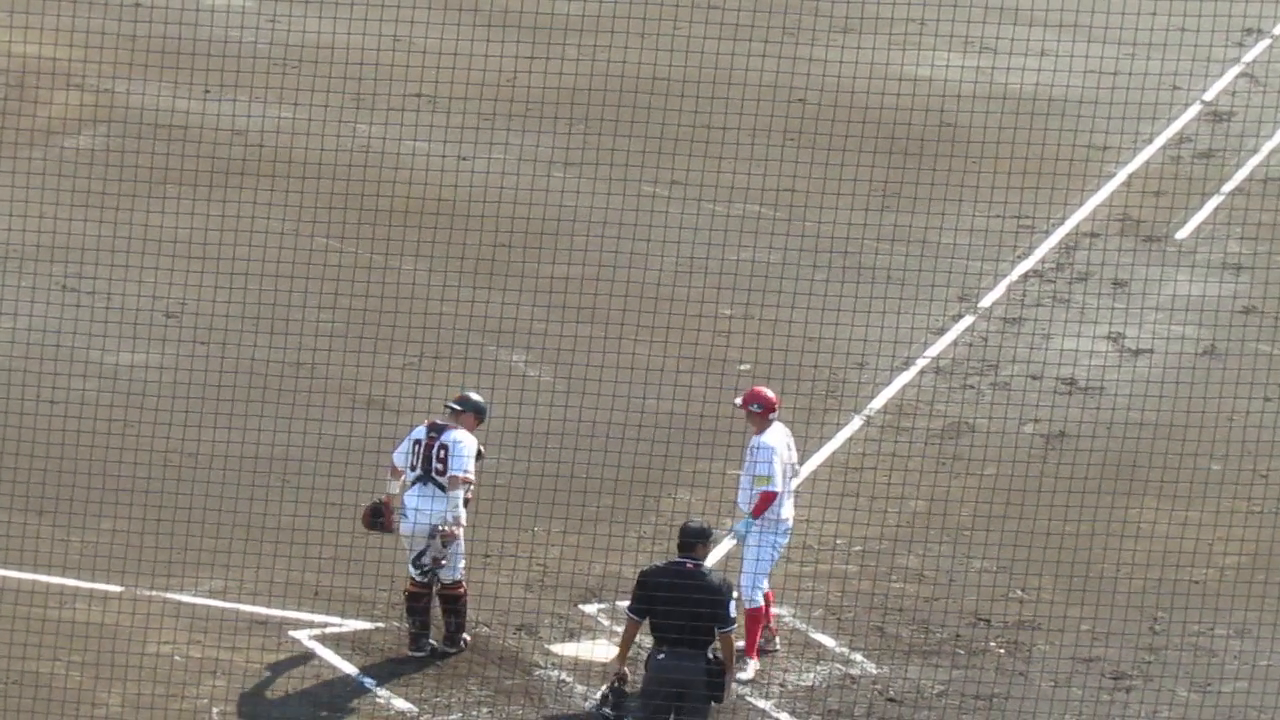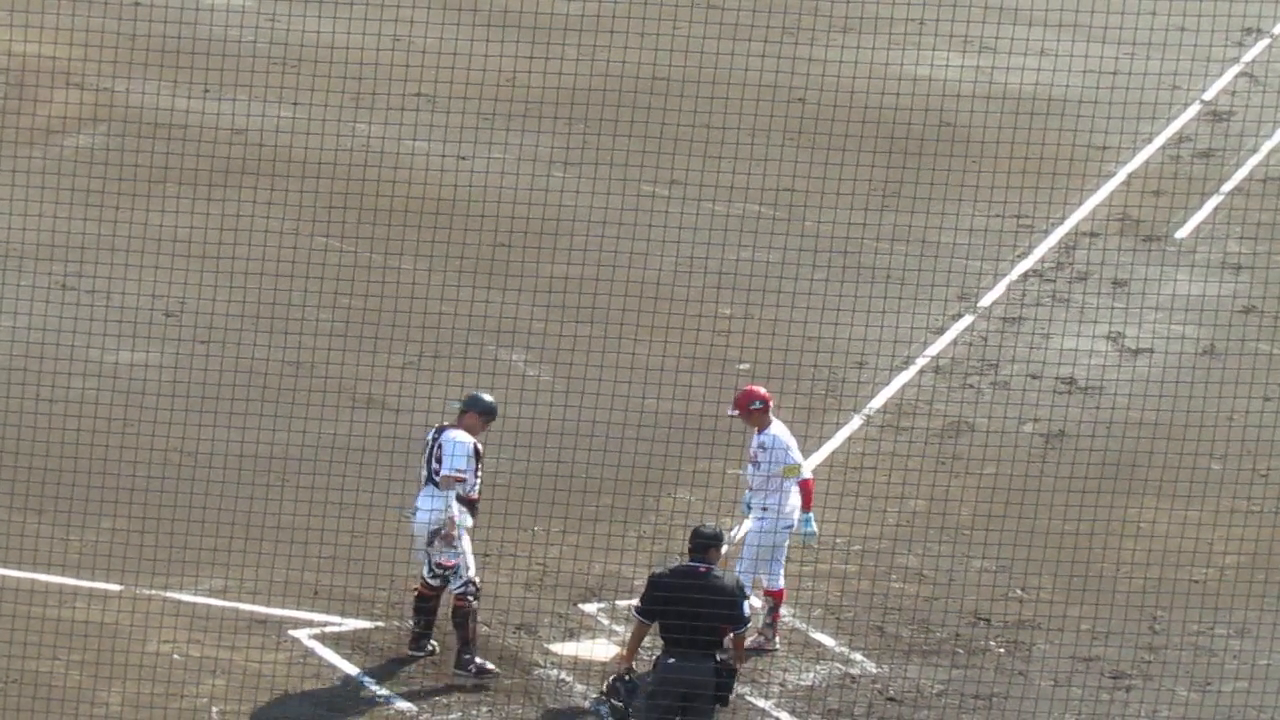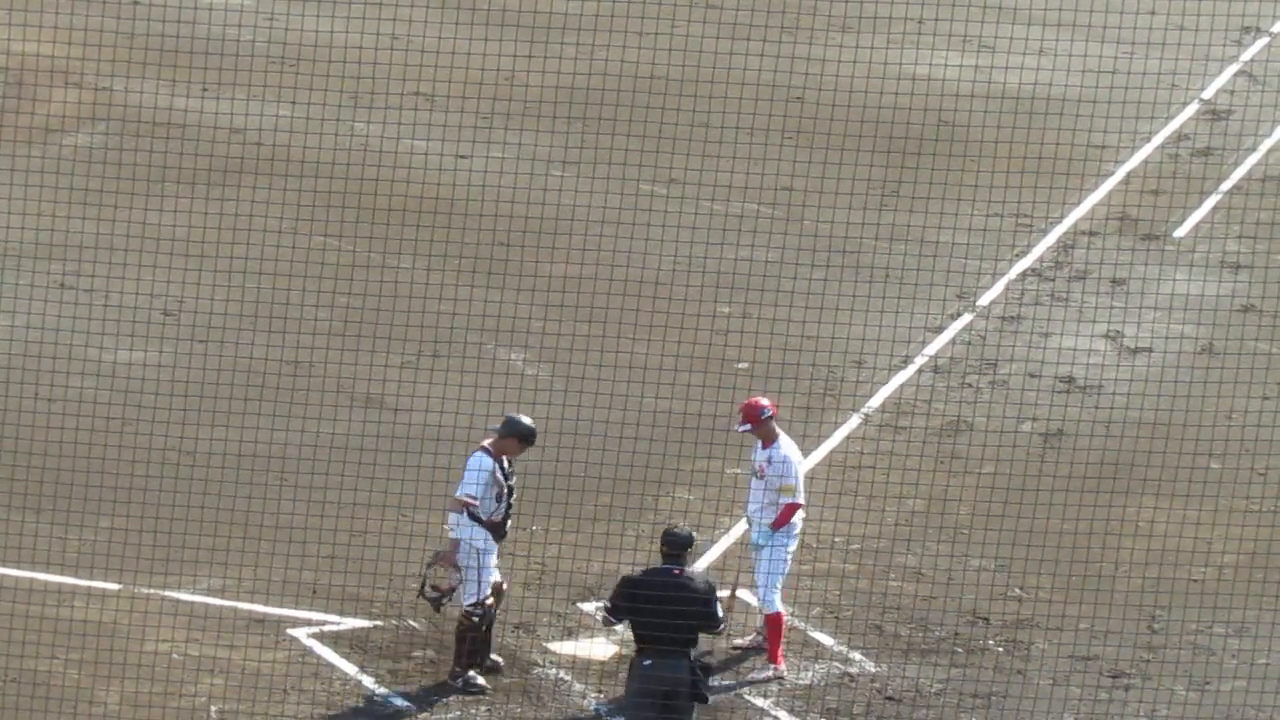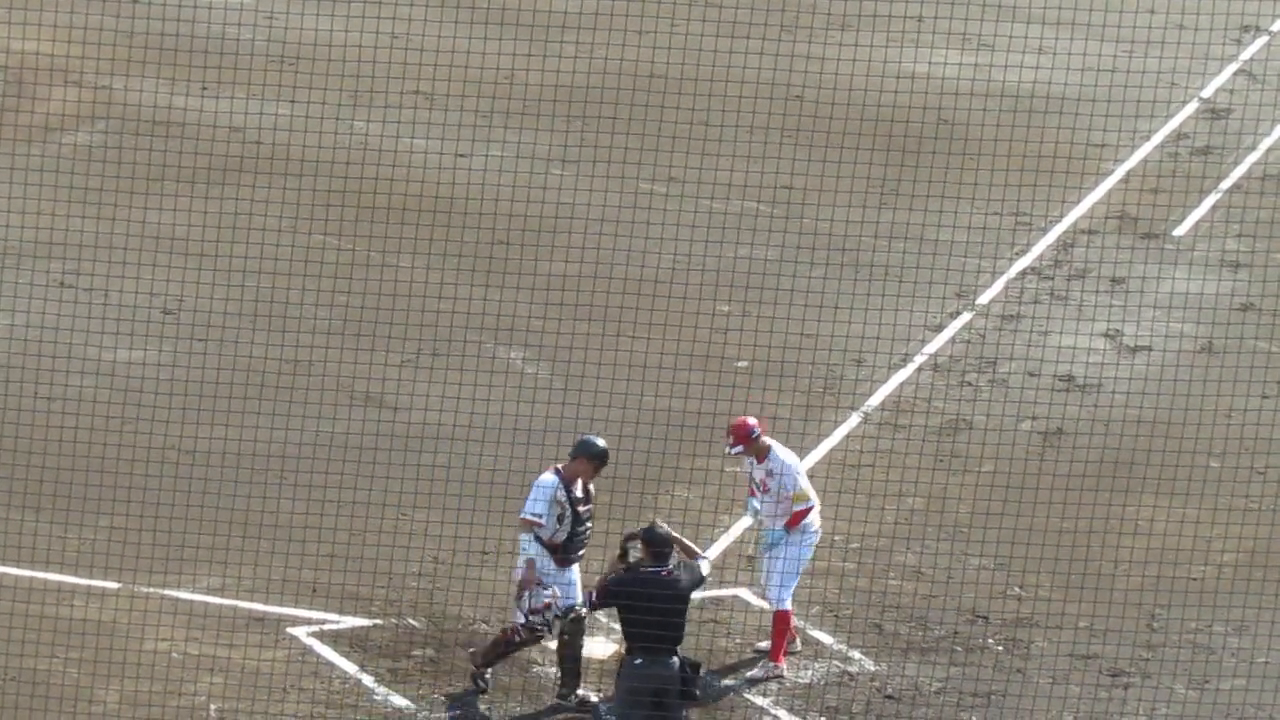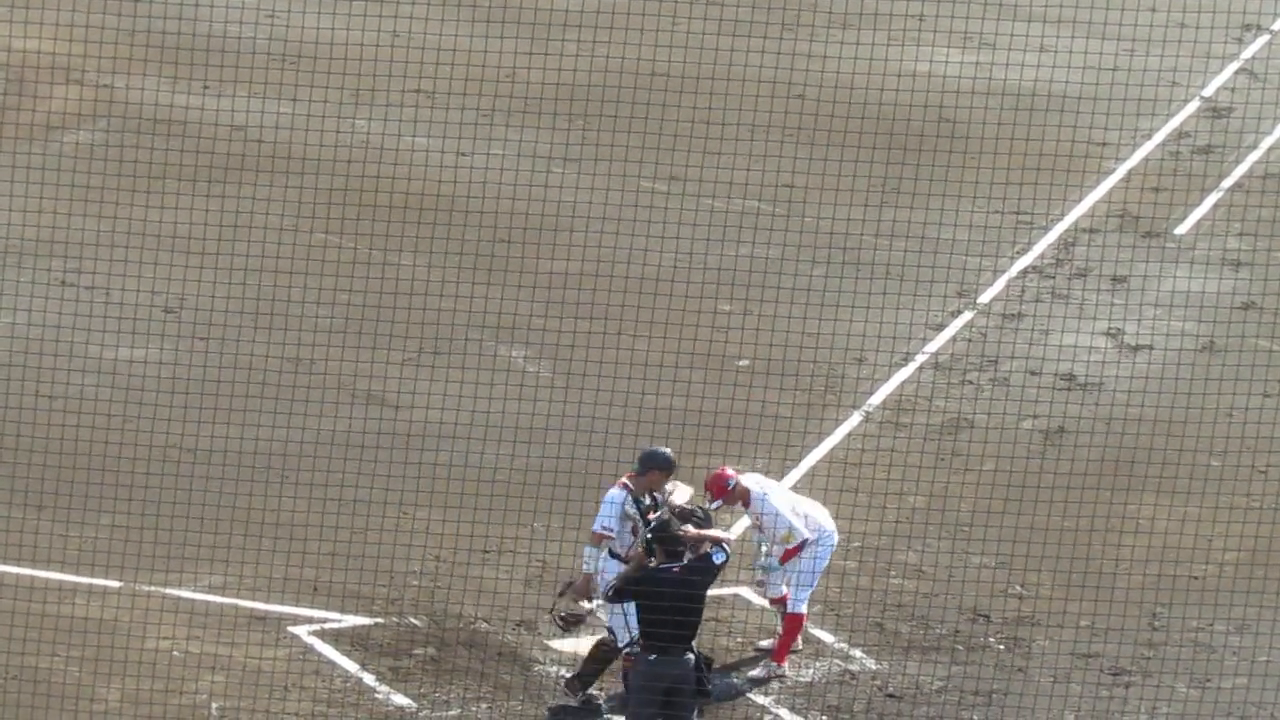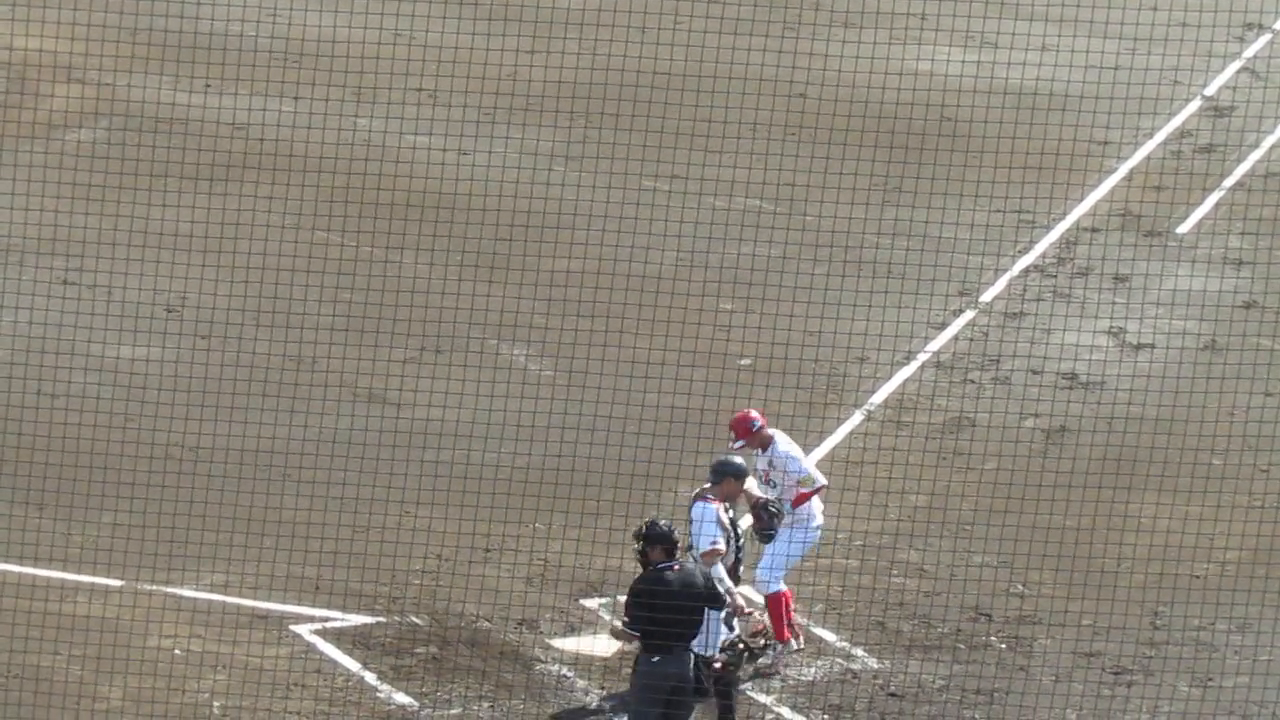
dt=0.5s
person 1, frame 1
left shoulder: (420, 431)
right shoulder: (464, 440)
left elbow: (397, 466)
right elbow: (456, 482)
left wrist: (395, 493)
right wrist: (455, 522)
left hip: (410, 516)
right hip: (442, 520)
left knee: (419, 577)
right knee: (452, 579)
left ankle: (418, 640)
right ankle: (453, 638)
person 1, frame 2
left shoulder: (437, 434)
right shoulder: (462, 440)
right elbow: (449, 482)
right wrist: (452, 523)
left hip: (425, 516)
right hip: (444, 521)
left knee: (432, 579)
right knee: (465, 587)
left ankle: (420, 641)
right ankle: (465, 658)
person 1, frame 3
left shoulder: (500, 457)
right shoulder: (482, 462)
right elbow: (460, 504)
right wrist: (453, 545)
left hip: (488, 539)
right hip: (474, 540)
left knee: (494, 592)
right knee: (478, 605)
left ankle: (479, 655)
right ankle: (460, 671)
person 1, frame 4
left shoulder: (585, 484)
right shoulder: (549, 483)
right elbow: (528, 525)
right wrist: (530, 567)
left hip: (568, 563)
right hip: (541, 562)
left knee: (573, 623)
right knee: (533, 627)
left ankle: (569, 690)
right ankle: (481, 662)
person 1, frame 5
left shoulder: (652, 491)
right shoulder: (619, 495)
left elbow: (682, 489)
right elbow: (598, 538)
right wrist: (586, 577)
right hip: (619, 575)
left knee: (617, 639)
right knee: (634, 645)
left ankle: (577, 683)
person 1, frame 6
left shoulder: (712, 498)
right shoulder: (708, 508)
right elbow: (709, 559)
right wrist: (732, 595)
left hip: (716, 589)
left knee: (727, 656)
right knee: (709, 662)
person 2, frame 1
left shoulder: (764, 444)
right shoulder: (779, 432)
left elbow: (770, 491)
right elbow: (792, 469)
left wrist: (748, 521)
left hip: (765, 525)
right hip: (772, 521)
left knee: (750, 586)
right knee: (756, 582)
left ankle: (750, 658)
right ankle: (767, 637)
person 2, frame 2
left shoulder: (779, 439)
right shoulder: (760, 433)
left elbow: (804, 479)
left wrist: (807, 517)
right wrist: (749, 496)
left hip: (773, 516)
right hip: (766, 513)
left knee: (742, 576)
right knee: (771, 575)
right ankle: (769, 635)
person 2, frame 3
left shoulder: (786, 456)
right shoulder: (762, 444)
left elbow: (795, 503)
left wrist: (770, 531)
right wrist: (753, 512)
left hip: (780, 532)
right hip: (762, 526)
left knee: (769, 592)
right knee: (762, 584)
left ankle: (775, 663)
right ankle: (765, 635)
person 2, frame 4
left shoulder: (786, 464)
right shoulder: (754, 455)
left elbow: (807, 504)
left wrist: (783, 531)
right wrist: (752, 501)
left hip: (798, 532)
right hip: (773, 530)
left knee: (779, 591)
right knee: (770, 587)
left ankle: (776, 662)
right ankle: (789, 638)
person 2, frame 5
left shoulder: (769, 506)
right shoulder: (747, 485)
left elbow: (802, 538)
left wrist: (778, 563)
right wrist: (764, 544)
left hip: (817, 536)
right hip: (795, 537)
left knee: (797, 596)
right knee: (772, 581)
left ankle: (778, 664)
right ankle: (789, 637)
person 2, frame 6
left shoulder: (786, 453)
right shoulder: (763, 445)
left elbow: (819, 483)
left wrist: (790, 507)
right wrist: (757, 492)
left hip: (801, 525)
right hip: (782, 523)
left knee: (765, 577)
right knee: (772, 577)
left ankle: (783, 642)
right ankle: (791, 634)
person 3, frame 1
left shoulder: (651, 576)
right shoulder: (718, 585)
left elbow: (633, 623)
right elbow: (725, 635)
left wrist: (620, 661)
right wrist: (728, 672)
left hip: (662, 662)
right hip: (698, 667)
person 3, frame 2
left shoulder: (662, 579)
right shoulder: (731, 586)
left elbow: (643, 624)
right elbow: (739, 633)
left wrist: (628, 657)
right wrist: (737, 660)
left hip: (671, 665)
right hip: (707, 669)
person 3, frame 3
left shoulder: (635, 582)
right shoulder: (703, 587)
left elbow: (608, 620)
right elbow: (716, 628)
left hip: (646, 668)
right hip: (683, 669)
person 3, frame 4
left shoulder: (624, 582)
right shoulder: (686, 577)
left elbow: (592, 602)
right elbow: (704, 562)
left wrist: (612, 572)
right wrist: (675, 537)
left hip: (637, 666)
right hip: (671, 666)
person 3, frame 5
left shoulder: (643, 579)
right shoulder: (699, 573)
left elbow: (610, 594)
right elbow: (725, 540)
left wrist: (634, 566)
right wrist: (698, 534)
left hip: (651, 662)
right hip: (685, 662)
person 3, frame 6
left shoulder: (645, 584)
right shoulder: (698, 574)
left elbow: (632, 633)
right elbow: (721, 604)
left wrist: (618, 632)
left hip: (653, 664)
right hip: (685, 662)
